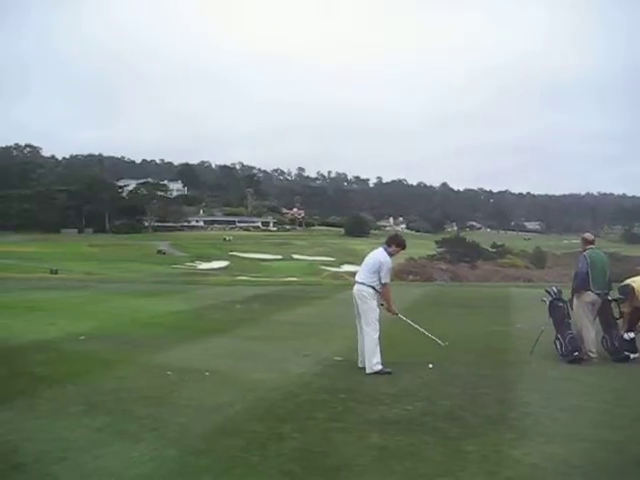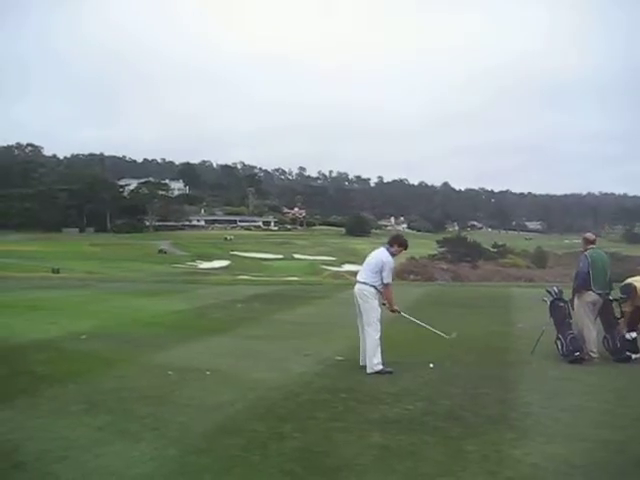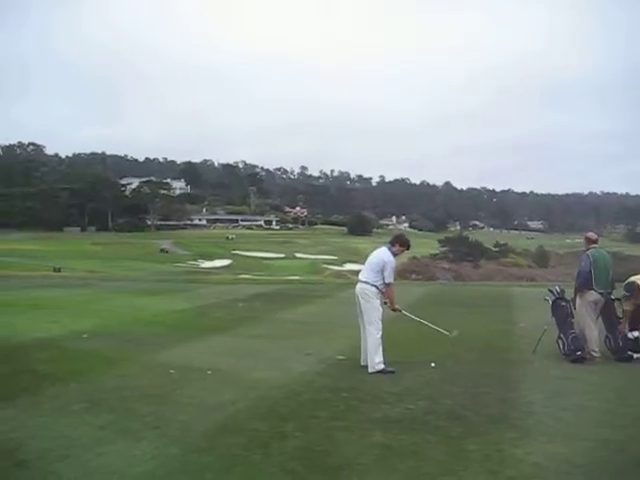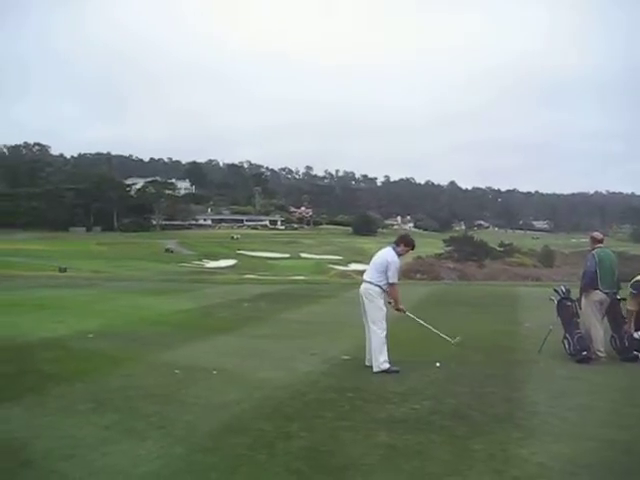
dt=0.1s
person 1, frame 1
left shoulder: (377, 253)
right shoulder: (386, 260)
right elbow: (385, 285)
left wrist: (384, 300)
right wrist: (390, 306)
left hip: (359, 289)
right hip: (367, 292)
left knee: (364, 328)
right knee: (372, 330)
left ankle: (364, 361)
right ankle: (373, 366)
person 1, frame 2
left shoulder: (378, 252)
right shoulder: (388, 260)
right elbow: (387, 285)
left wrist: (385, 300)
right wrist: (392, 305)
left hip: (361, 289)
right hip: (368, 292)
left knee: (365, 328)
right knee: (373, 329)
left ankle: (365, 360)
right ankle: (374, 366)
person 1, frame 3
left shoulder: (380, 251)
right shoulder: (389, 259)
right elbow: (389, 285)
left wrist: (386, 299)
right wrist: (394, 304)
left hip: (362, 288)
right hip: (369, 291)
left knee: (367, 327)
right knee: (374, 329)
left ankle: (367, 359)
right ankle: (376, 365)
person 1, frame 4
left shoulder: (386, 251)
right shoulder: (393, 260)
right elbow: (393, 285)
left wrist: (392, 299)
right wrist: (398, 304)
left hip: (367, 288)
right hip: (373, 291)
left knee: (372, 327)
right knee: (379, 328)
left ankle: (371, 359)
right ankle: (381, 365)
person 2, frame 1
left shoulder: (585, 256)
right shoulder: (603, 256)
left elbow: (580, 275)
right elbow: (607, 276)
left wrist: (574, 291)
right wrist: (606, 291)
left hip: (585, 294)
right hip: (599, 295)
left knee: (585, 324)
right knee: (589, 323)
left ankle: (591, 353)
right ankle: (587, 349)
person 2, frame 2
left shoulder: (586, 256)
right shoulder: (604, 256)
left elbow: (581, 275)
right elbow: (608, 276)
left wrist: (575, 291)
right wrist: (607, 292)
left hip: (586, 294)
right hip: (600, 295)
left knee: (586, 324)
right knee: (590, 323)
left ankle: (592, 353)
right ankle: (590, 349)
person 2, frame 3
left shoulder: (588, 255)
right shoulder: (606, 255)
left elbow: (583, 274)
right elbow: (610, 275)
left wrist: (577, 290)
right wrist: (609, 291)
left hip: (588, 293)
right hip: (602, 294)
left knee: (588, 324)
right knee: (592, 322)
left ankle: (594, 352)
right ankle: (592, 349)
person 2, frame 4
left shoulder: (593, 255)
right shoulder: (611, 255)
left elbow: (589, 274)
right elbow: (616, 275)
left wrist: (583, 290)
right wrist: (615, 291)
left hip: (594, 293)
right hip: (608, 294)
left knee: (593, 324)
right knee: (598, 322)
left ankle: (599, 352)
right ankle: (598, 349)
